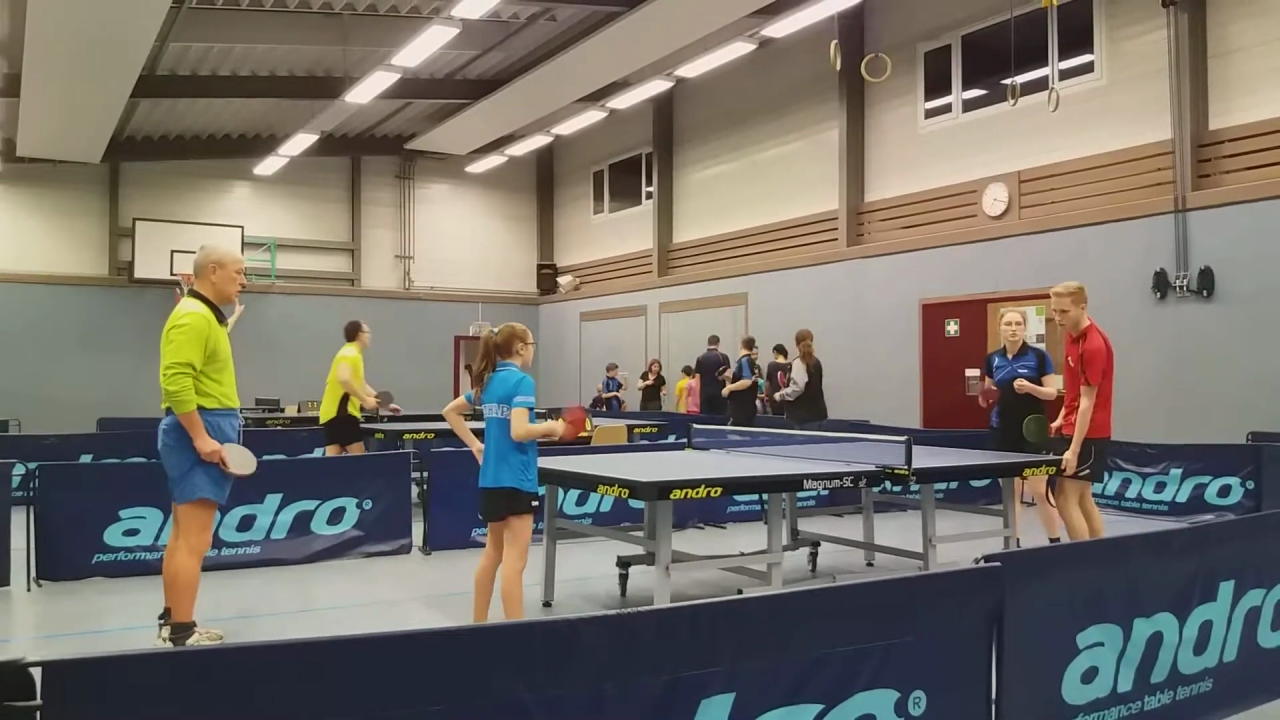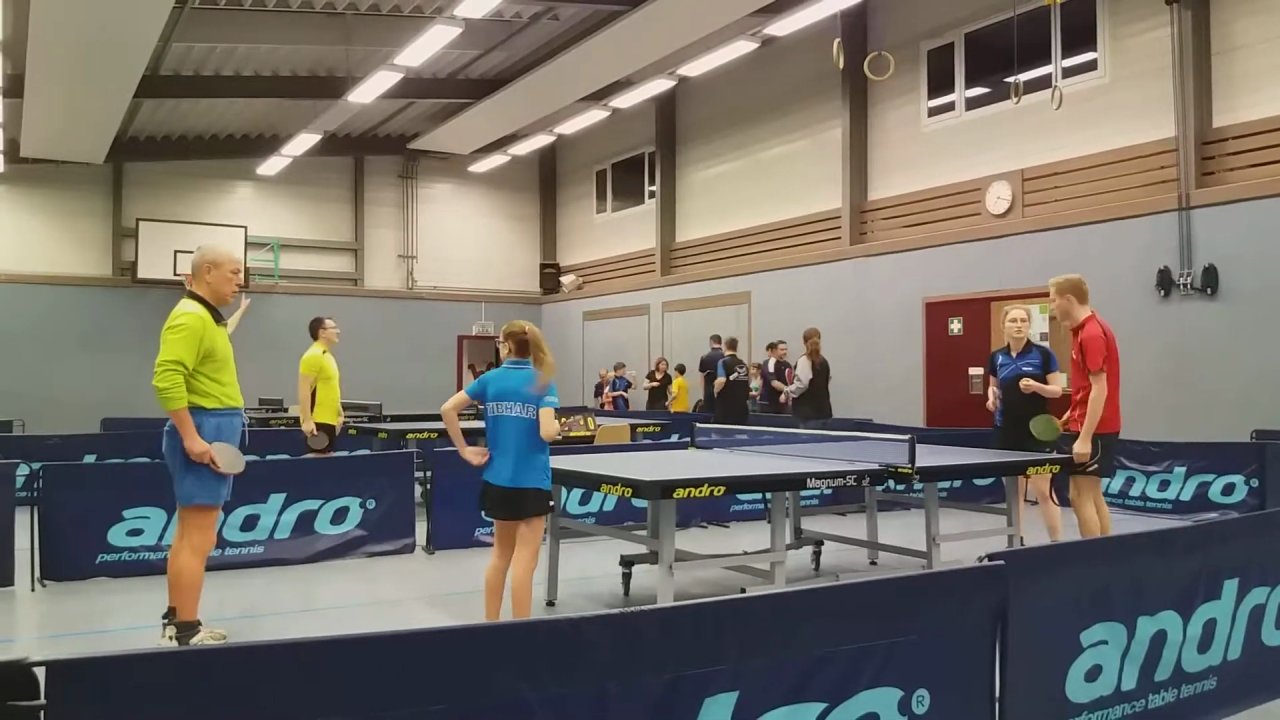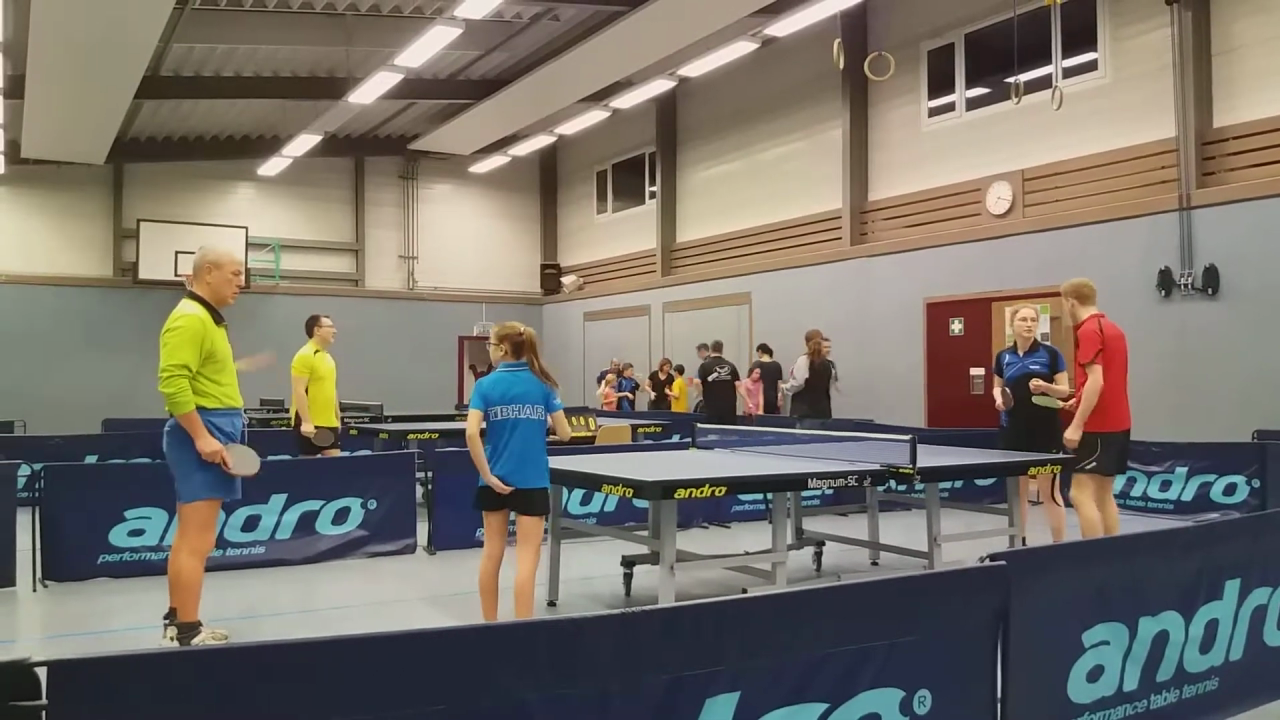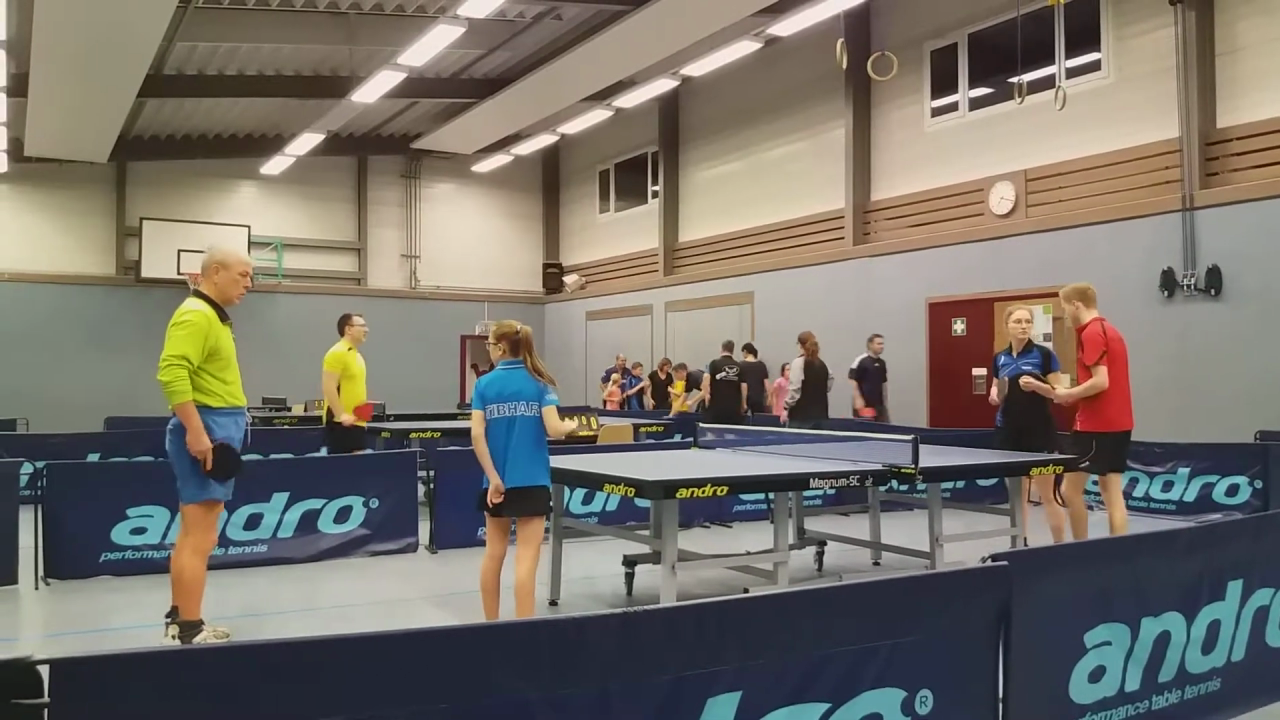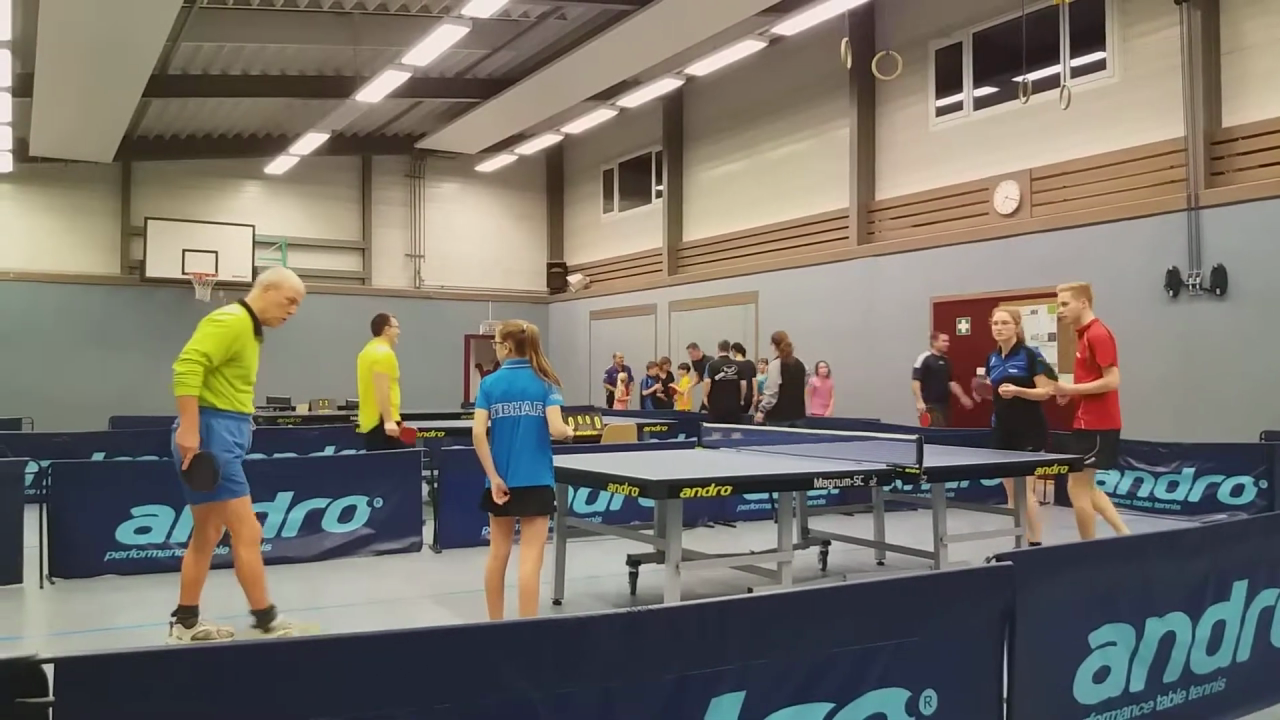
dt=0.5s
person 1, frame 1
left shoulder: (204, 315)
right shoulder: (194, 316)
right elbow: (176, 380)
right wrist: (201, 438)
left hip: (206, 430)
right hip: (199, 432)
left knee: (182, 536)
right knee: (195, 541)
left ankle: (171, 623)
right ankle: (181, 635)
person 1, frame 2
left shoulder: (206, 316)
right shoulder: (190, 317)
right elbow: (166, 378)
right wrist: (191, 438)
left hip: (212, 431)
right hip: (203, 432)
left knee: (188, 536)
right knee: (199, 540)
left ankle: (175, 621)
right ankle: (186, 633)
person 1, frame 3
left shoulder: (208, 318)
right shoulder: (190, 318)
right elbow: (172, 382)
right wrist: (202, 438)
left hip: (212, 431)
right hip: (203, 433)
left knee: (188, 538)
right knee: (198, 541)
left ankle: (177, 623)
right ankle: (188, 634)
person 1, frame 4
left shoulder: (213, 316)
right shoulder: (196, 315)
right elbow: (172, 373)
right wrist: (196, 431)
left hip: (217, 431)
right hip: (205, 432)
left knee: (191, 536)
right knee: (200, 540)
left ankle: (178, 621)
right ankle: (189, 633)
person 1, frame 5
left shoulder: (248, 329)
right shoulder: (230, 321)
right elbow: (187, 367)
right wrist: (188, 429)
left hip: (223, 435)
right hip: (212, 435)
left knee: (207, 535)
right knee: (246, 532)
left ankle: (185, 622)
right ankle: (266, 620)
person 2, frame 1
left shoulder: (487, 382)
right shoulder: (522, 381)
left elbow: (450, 412)
right elbow: (520, 432)
left wrist: (476, 446)
right wrist: (551, 428)
left hip: (491, 479)
right hip: (516, 480)
left knee: (493, 553)
right knee: (514, 562)
left ankle: (479, 623)
person 2, frame 2
left shoulder: (489, 380)
right shoulder: (543, 381)
left elbow: (448, 411)
right elbow: (548, 433)
left wrist: (464, 449)
right wrist: (557, 427)
left hip: (497, 479)
right hip: (531, 482)
left knee: (501, 555)
right knee: (524, 560)
left ankle: (491, 623)
person 2, frame 3
left shoulder: (485, 385)
right shoulder: (542, 384)
left elbow: (472, 434)
right elbow: (564, 434)
left wrist: (487, 475)
right wrist: (545, 421)
left hip: (496, 479)
right hip: (532, 481)
left knee: (491, 554)
right knee: (527, 559)
left ankle: (490, 624)
person 2, frame 4
left shoulder: (484, 384)
right shoulder: (539, 382)
left elbow: (477, 435)
right elbow: (553, 429)
left wrist: (493, 477)
right wrist: (570, 425)
left hip: (497, 480)
right hip: (531, 481)
left knee: (494, 554)
right knee: (526, 559)
left ankle: (491, 623)
person 2, frame 5
left shoulder: (489, 383)
right shoulder: (544, 382)
left elbow: (478, 433)
right elbow: (556, 430)
left wrist: (494, 478)
right wrist: (569, 431)
left hip: (501, 480)
right hip: (536, 480)
left knee: (498, 553)
right knee: (530, 558)
left ankle: (495, 623)
person 3, frame 1
left shoulder: (1094, 345)
right shoulder: (1073, 335)
left elbow: (1088, 402)
left wrist: (1074, 450)
right wrist: (1061, 418)
left hip: (1087, 434)
right hip: (1074, 428)
left knee: (1066, 500)
right knee: (1082, 498)
person 3, frame 2
left shoulder: (1091, 334)
right shoulder: (1088, 329)
left elbow: (1100, 390)
left wrist: (1084, 438)
right wrist: (1074, 413)
left hip: (1093, 430)
right hip: (1102, 427)
left knee: (1080, 497)
right knee: (1093, 495)
person 3, frame 3
left shoulder: (1088, 331)
right shoulder: (1113, 329)
left elbow: (1096, 381)
left wrist: (1076, 425)
right wrist: (1080, 401)
left hip: (1097, 426)
right hip: (1118, 424)
left knee: (1081, 495)
right knee: (1103, 495)
person 3, frame 4
left shoulder: (1090, 334)
right shoulder: (1111, 332)
left elbow: (1100, 382)
left wrist: (1068, 394)
right wrist: (1072, 394)
left hip: (1096, 425)
right hip: (1120, 424)
left knee: (1071, 489)
right knee: (1113, 493)
person 3, frame 5
left shoulder: (1097, 335)
right shoulder: (1088, 334)
left elbow: (1113, 381)
left wrist: (1071, 389)
right wrist: (1070, 392)
left hip: (1094, 424)
right hip: (1100, 422)
left knee: (1077, 489)
right knee: (1086, 488)
right ankle: (1124, 534)
person 4, frame 1
left shoulder: (1038, 356)
right shoulder: (992, 359)
left elbow: (1052, 392)
left wrist: (1030, 387)
right wrist: (986, 397)
right hip: (1003, 431)
left knee: (1040, 491)
left ankle: (1055, 542)
person 4, frame 2
left shoulder: (1043, 354)
right shoulder: (996, 357)
left elbow: (1057, 390)
left wrist: (1035, 387)
right wrist: (992, 399)
right hip: (1007, 430)
left knee: (1043, 490)
left ankle: (1056, 543)
person 4, frame 3
left shoulder: (1050, 353)
right shoulder: (1003, 357)
left elbow: (1064, 390)
left wrist: (1045, 387)
right wrist: (999, 398)
left hip: (1044, 429)
right hip: (1013, 430)
left knee: (1049, 491)
right knee: (1017, 491)
left ankle: (1058, 545)
person 4, frame 4
left shoulder: (1044, 354)
right shoulder: (999, 358)
left elbow: (1058, 391)
left wrist: (1036, 385)
right wrist: (995, 395)
left hip: (1039, 431)
right hip: (1008, 431)
left knee: (1046, 494)
left ankle: (1060, 546)
person 4, frame 5
left shoulder: (1031, 355)
right shoulder: (992, 359)
left elbow: (1045, 392)
left wrist: (1016, 390)
left hip: (1029, 431)
right hip: (1003, 431)
left knee: (1024, 490)
right knee: (1011, 492)
left ankle: (1035, 544)
